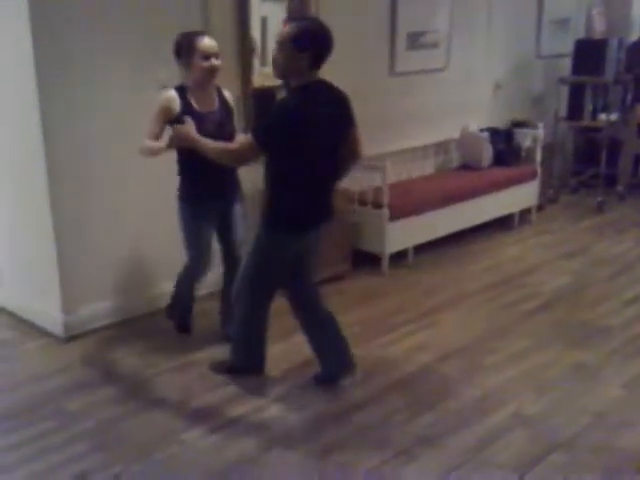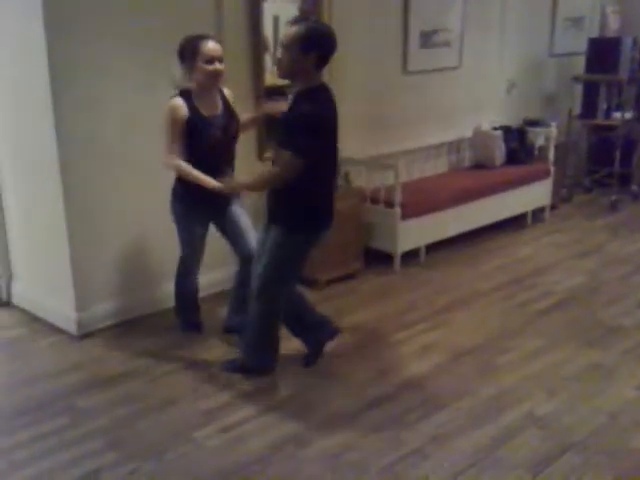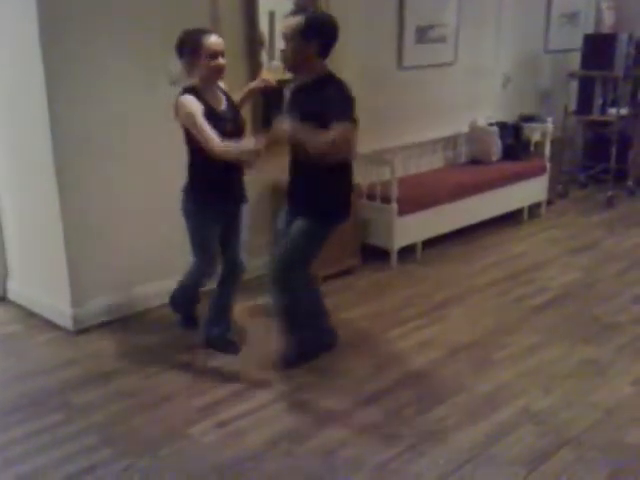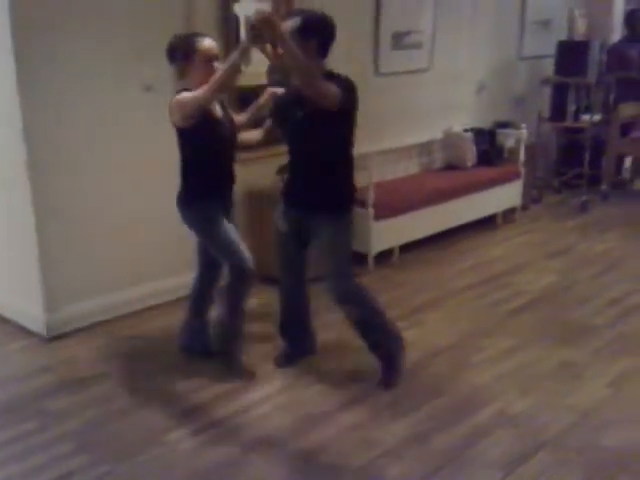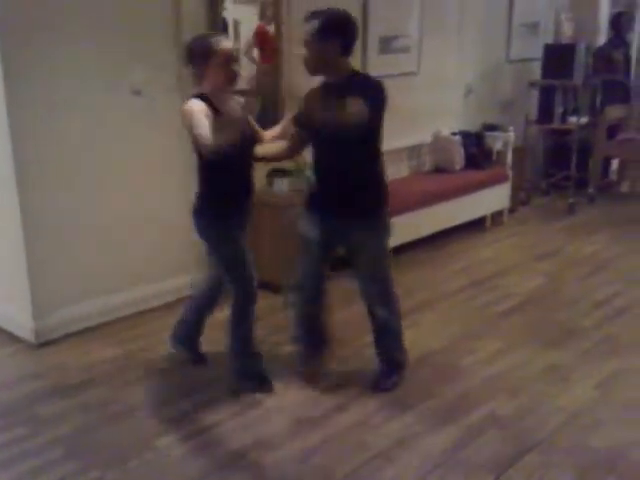
dt=0.5s
person 1, frame 1
left shoulder: (290, 110)
right shoulder: (336, 99)
left elbow: (238, 155)
right elbow: (352, 153)
left wrist: (193, 139)
left hip: (286, 219)
right hip: (315, 213)
left knee: (252, 290)
right knee: (301, 287)
left ankle: (246, 360)
right ankle: (336, 361)
person 1, frame 2
left shoulder: (308, 111)
right shoulder: (313, 98)
left elbow: (283, 173)
right elbow: (309, 158)
left wrist: (240, 184)
left hip: (300, 217)
right hip: (289, 212)
left knee: (266, 287)
right knee: (271, 281)
left ankle: (257, 358)
right ankle: (316, 331)
person 1, frame 3
left shoulder: (333, 94)
right shoulder: (298, 89)
left elbow: (342, 146)
left wrist: (294, 133)
left hip: (323, 204)
right hip: (299, 198)
left knee: (283, 270)
right knee: (292, 269)
left ankle: (305, 342)
right ankle: (320, 336)
person 1, frame 4
left shoulder: (342, 89)
right shoulder: (290, 95)
left elbow: (317, 92)
left wrist: (278, 36)
left hip: (331, 207)
right hip: (294, 202)
left knee: (341, 287)
right knee: (289, 277)
left ankle: (391, 349)
right ankle: (299, 341)
person 1, frame 5
left shoulder: (368, 90)
right shoulder: (315, 97)
left elbow: (345, 118)
right elbow: (290, 145)
left hip: (365, 211)
right hip: (322, 208)
left knee: (376, 289)
right knee: (308, 283)
left ankle: (393, 361)
right ankle: (314, 347)
person 2, frame 1
left shoulder: (225, 96)
right shoulder: (172, 99)
right elbow: (146, 146)
right wrist: (168, 143)
left hip: (230, 193)
right hip: (195, 198)
left knee: (235, 261)
right knee: (199, 264)
left ankle: (232, 326)
right ankle: (178, 311)
person 2, frame 2
left shoulder: (226, 96)
right shoulder: (178, 107)
right elbow: (172, 159)
left wrist: (262, 115)
right wrist: (208, 182)
left hip: (225, 198)
right hip: (191, 200)
left knee: (252, 252)
right knee: (191, 261)
left ankle: (237, 318)
right ankle: (188, 316)
person 2, frame 3
left shoulder: (221, 90)
right shoulder: (187, 102)
right elbow: (216, 147)
left wrist: (248, 93)
right wrist: (256, 146)
left hip: (233, 195)
right hip: (203, 199)
left knee: (234, 264)
right knee: (207, 264)
left ankle: (217, 331)
right ankle: (183, 302)
person 2, frame 4
left shoulder: (215, 101)
right shoulder: (183, 104)
left elbow: (237, 126)
right elbow: (218, 86)
left wrist: (264, 102)
right wrist: (247, 45)
left hip: (221, 199)
right hip: (198, 203)
left knee: (210, 270)
right knee: (242, 265)
left ankle: (193, 338)
right ankle: (227, 344)
person 2, frame 5
left shoulder: (233, 104)
right shoulder: (196, 108)
left elbow: (261, 141)
right elbow: (209, 144)
right wrist: (239, 122)
left hip: (238, 209)
right hip: (215, 213)
left knee: (221, 280)
right knee: (245, 288)
left ankle: (185, 336)
right ankle: (247, 369)
